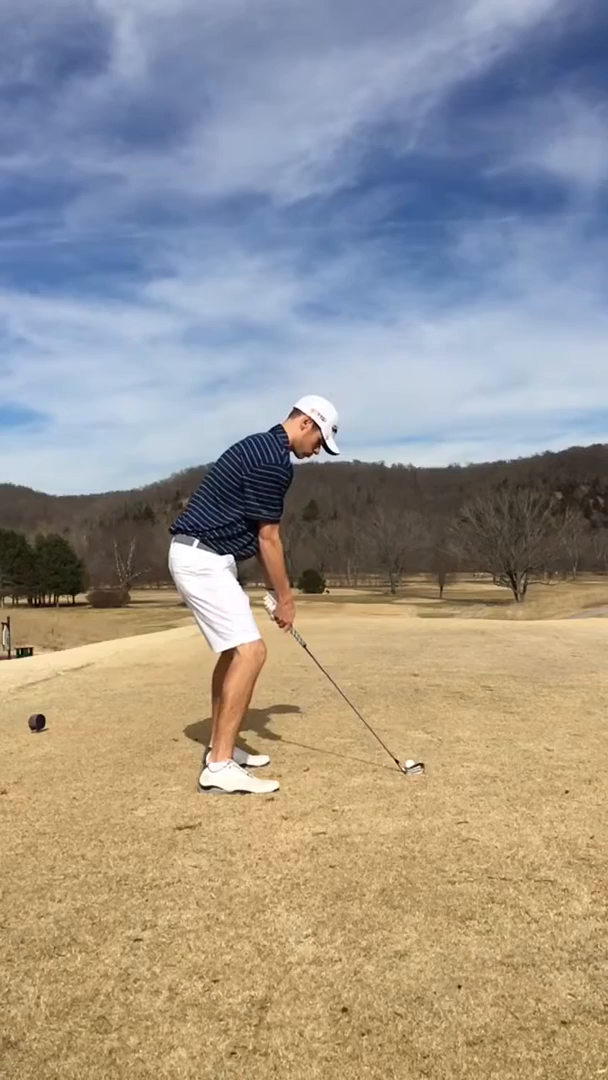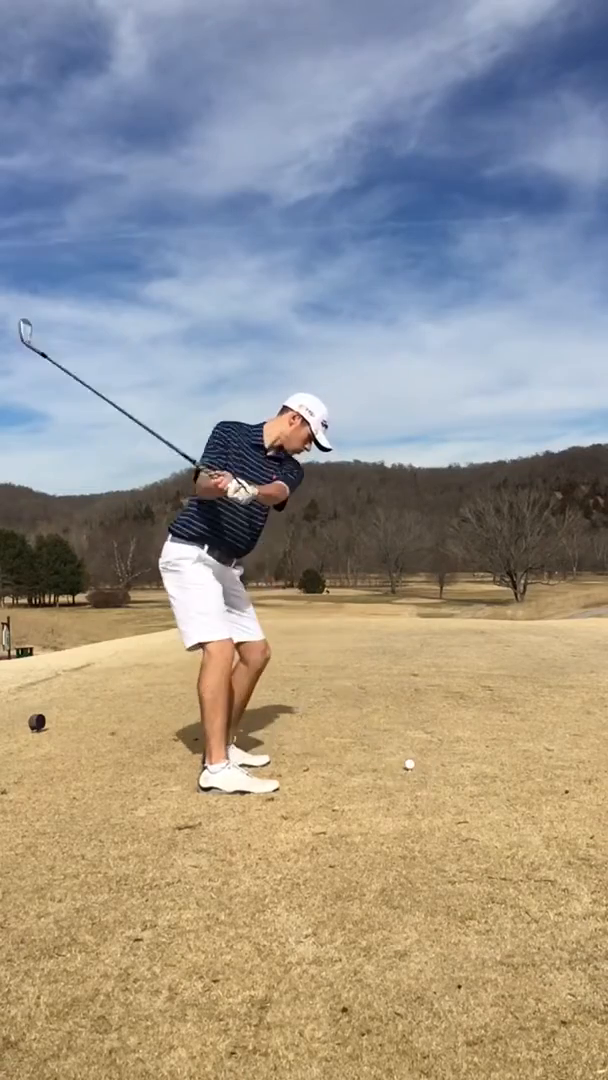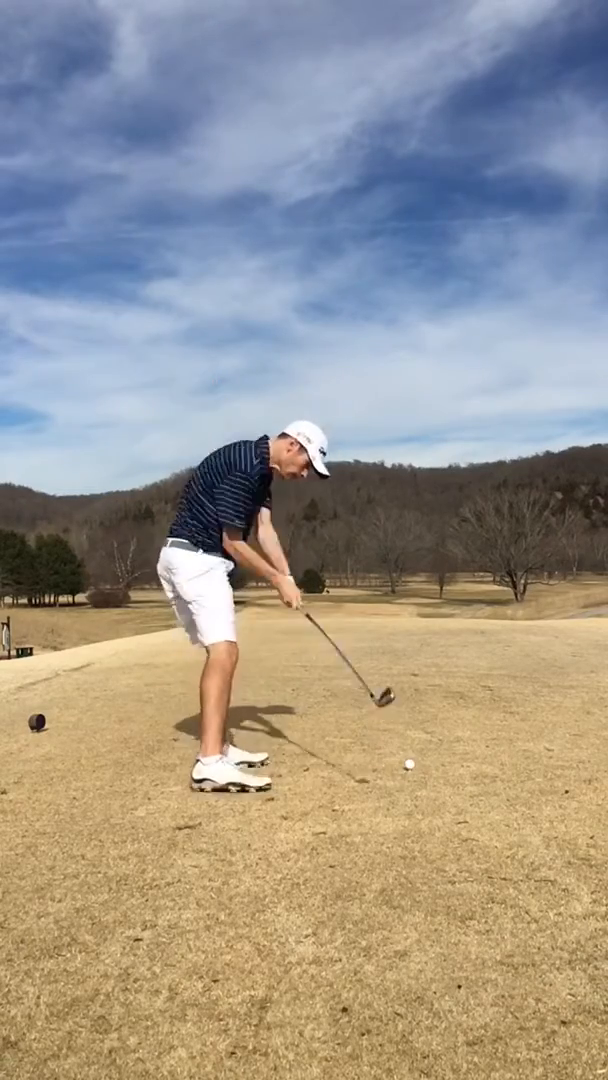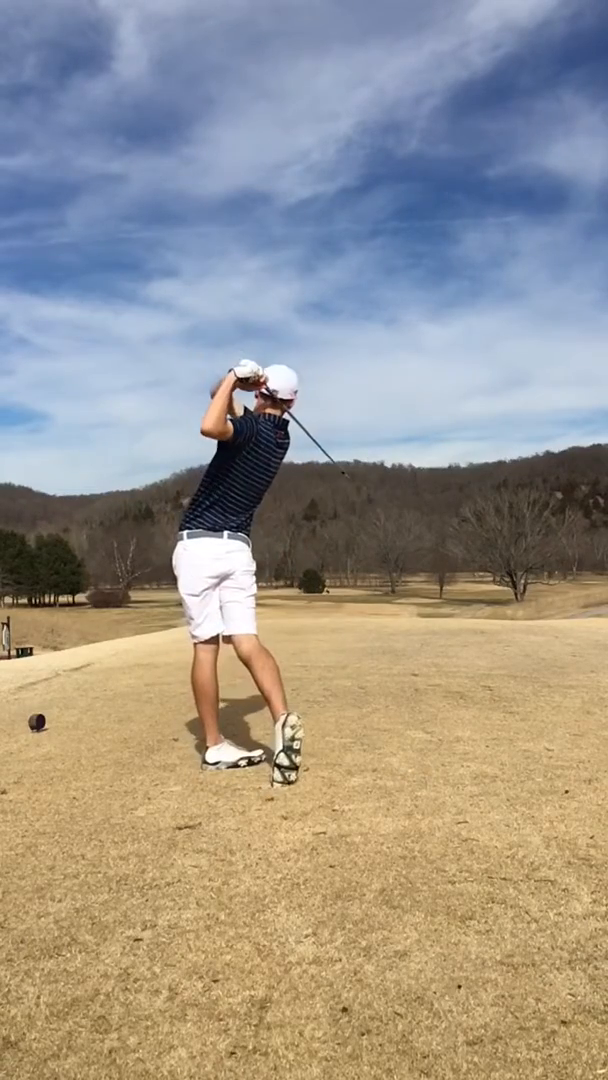
dt=0.7s
person 1, frame 1
left shoulder: (262, 448)
right shoulder: (273, 460)
left elbow: (260, 534)
right elbow: (269, 539)
left wrist: (274, 590)
right wrist: (285, 598)
left hip: (201, 556)
right hip: (202, 559)
left knee: (235, 650)
right knee: (250, 652)
left ankle: (220, 747)
right ankle: (219, 767)
person 1, frame 2
left shoulder: (290, 469)
right shoulder: (229, 433)
left elbow: (277, 494)
right elbow: (201, 485)
left wrist: (248, 490)
right wrist: (219, 485)
left hip: (225, 565)
right hip: (190, 556)
left knee: (256, 653)
right knee: (219, 650)
left ankle: (224, 746)
right ankle: (216, 767)
person 1, frame 3
left shoulder: (262, 472)
right shoulder: (241, 468)
left elbow: (265, 529)
right elbow: (233, 544)
left wrist: (285, 575)
right wrist: (277, 579)
left hip: (180, 555)
right hip: (200, 561)
left knee: (216, 650)
right knee: (222, 654)
left ankle: (217, 746)
right ankle: (210, 765)
person 1, frame 4
left shoulder: (252, 429)
right shoulder: (280, 436)
left elbow: (210, 426)
right elbow: (225, 405)
left wrist: (235, 378)
right wrist: (236, 382)
left hip: (199, 548)
right hip: (236, 549)
left knee: (206, 646)
right knee: (248, 643)
left ankle: (215, 747)
right ankle: (283, 719)
